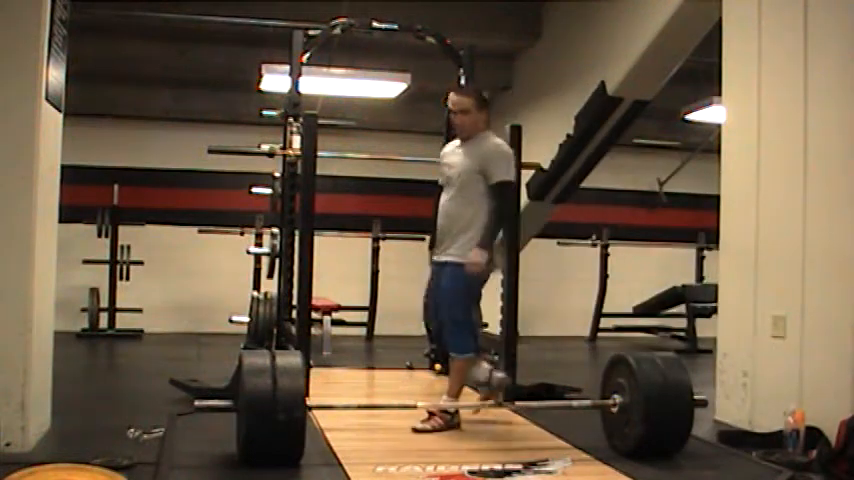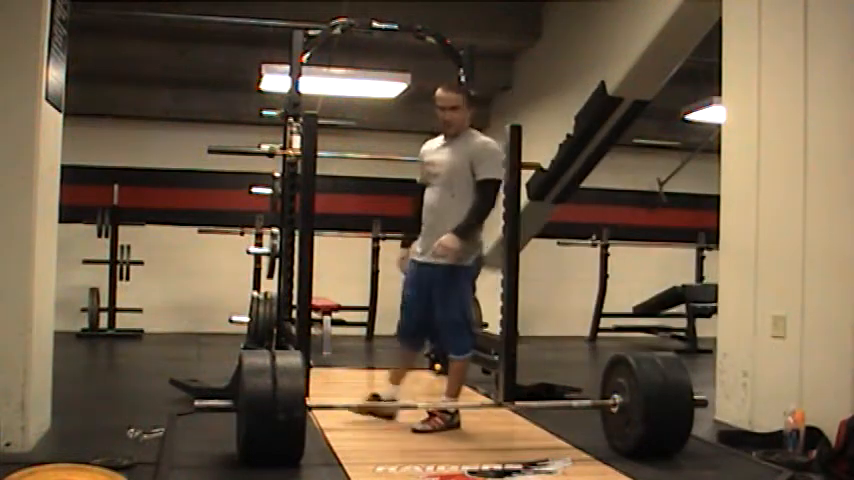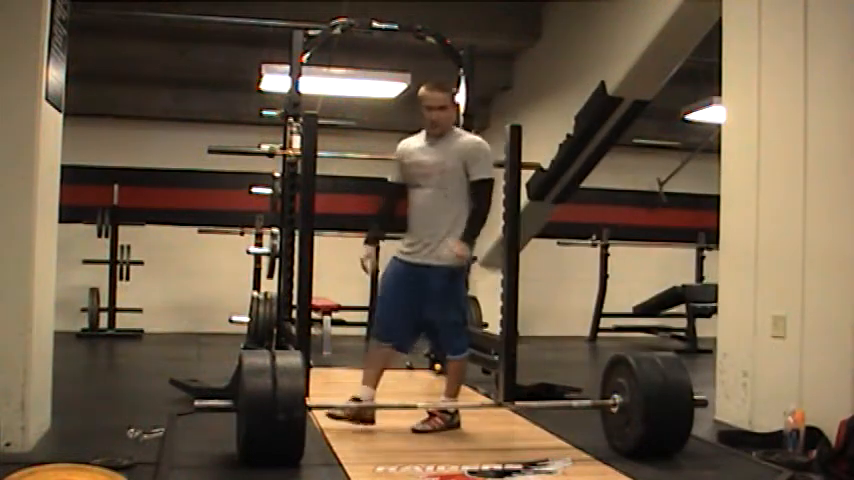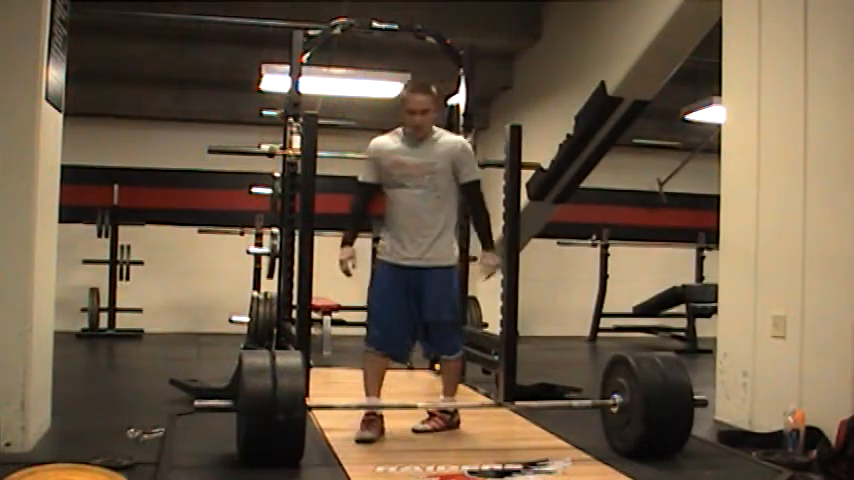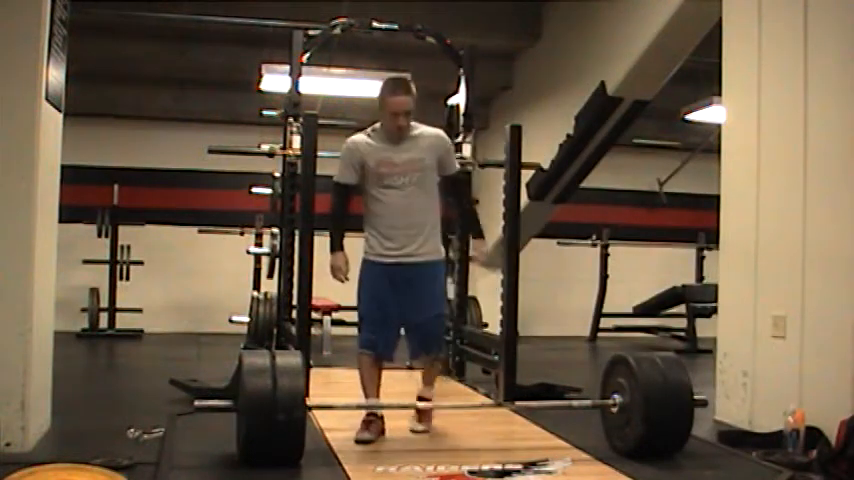
dt=0.2s
person 1, frame 1
left shoulder: (495, 151)
right shoulder: (450, 150)
left elbow: (503, 203)
left wrist: (483, 248)
right wrist: (434, 245)
left hip: (469, 258)
right hip: (444, 256)
left knee: (457, 328)
right knee: (443, 326)
left ankle: (449, 408)
person 1, frame 2
left shoulder: (484, 148)
right shoulder: (429, 149)
left elbow: (487, 199)
left wrist: (458, 236)
right wrist: (407, 243)
left hip: (457, 259)
right hip: (422, 256)
left knee: (455, 332)
right knee: (409, 326)
left ankle: (449, 409)
right ankle: (388, 396)
person 1, frame 3
left shoulder: (472, 148)
right shoulder: (408, 149)
left elbow: (482, 200)
right elbow: (391, 199)
left wrist: (465, 241)
right wrist: (371, 241)
left hip: (448, 261)
right hip: (409, 257)
left knee: (450, 335)
right knee: (386, 327)
left ankle: (448, 410)
right ankle: (363, 400)
person 1, frame 4
left shoulder: (456, 148)
right shoulder: (380, 148)
left elbow: (474, 200)
right elbow: (362, 199)
left wrist: (488, 248)
right wrist: (348, 242)
left hip: (439, 262)
right hip: (392, 260)
left knee: (445, 336)
right knee: (380, 336)
left ankle: (448, 409)
right ankle: (373, 413)
person 1, frame 5
left shoulder: (436, 141)
right shoulder: (358, 146)
left elbow: (457, 190)
right elbow: (341, 200)
left wrist: (476, 235)
right wrist: (337, 249)
left hip: (427, 258)
right hip: (379, 259)
left knee: (429, 332)
right knee: (373, 337)
left ankle: (425, 397)
right ankle: (373, 413)
